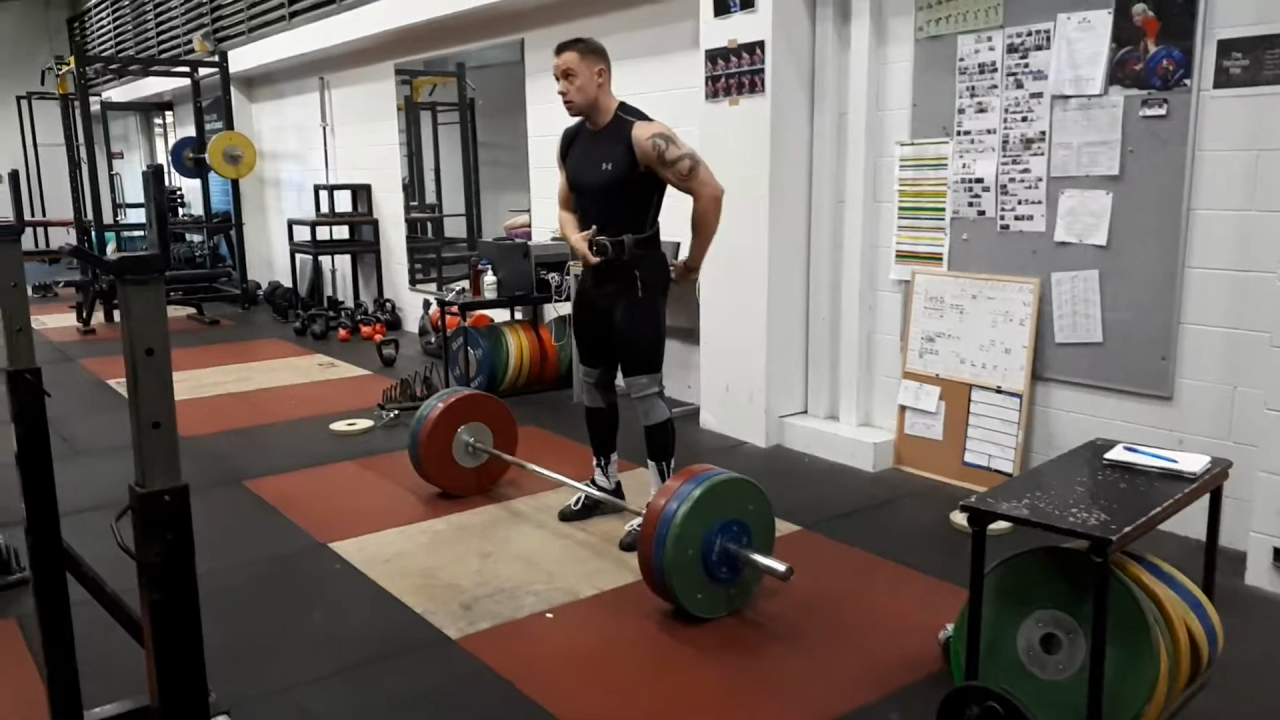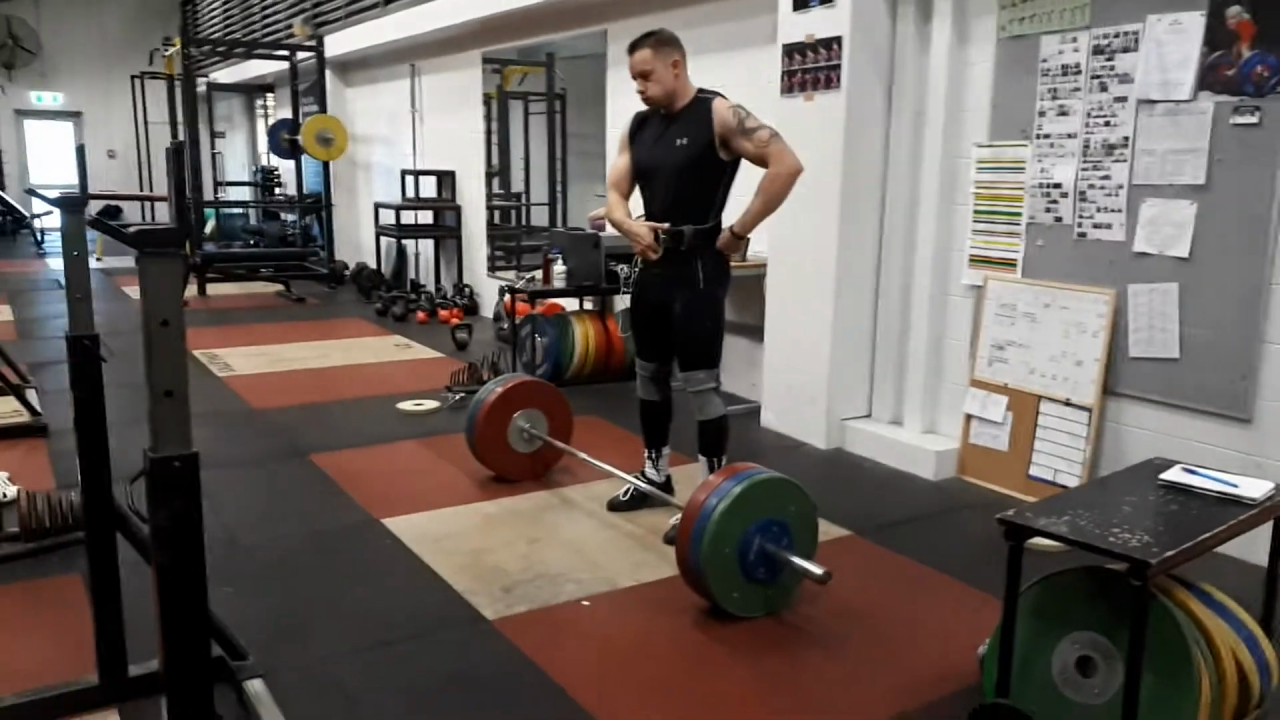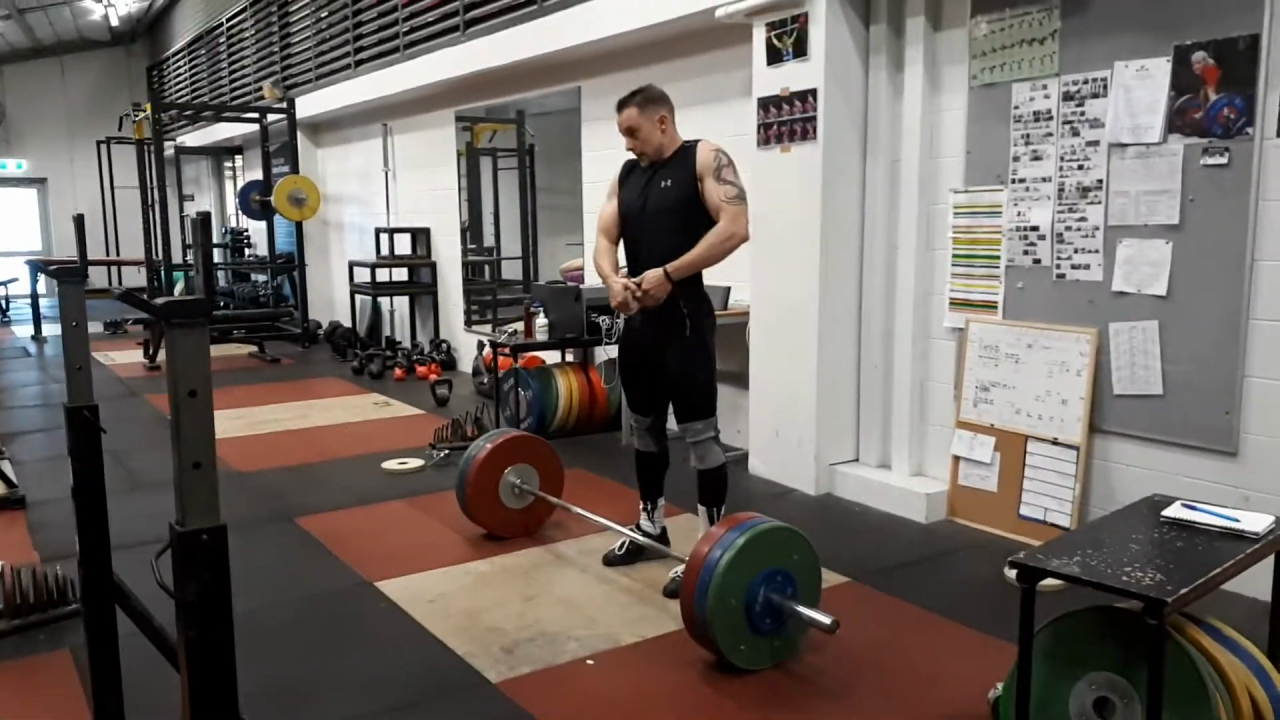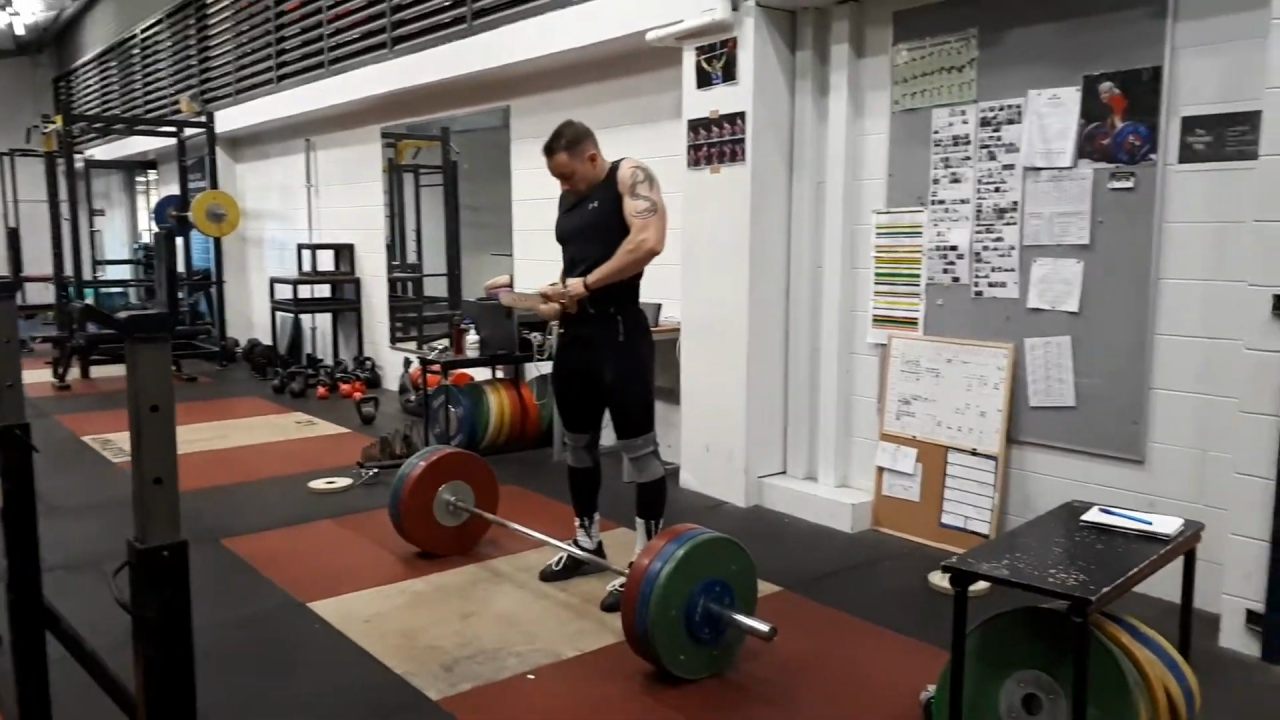
dt=1s
person 1, frame 1
left shoulder: (643, 135)
right shoulder: (571, 141)
left elbow: (709, 191)
left wrist: (692, 264)
right wrist: (575, 237)
left hip: (637, 276)
right hip: (593, 276)
left knee: (644, 388)
right knee: (594, 382)
right ankle: (605, 482)
person 1, frame 2
left shoulder: (719, 114)
right shoulder: (639, 127)
left elbow: (786, 165)
right elbow: (614, 194)
left wrist: (738, 231)
right wrist: (631, 226)
left hip: (696, 268)
right hip: (652, 267)
left knee: (700, 384)
right knee: (648, 375)
right ankle: (655, 474)
person 1, frame 3
left shoulder: (706, 159)
right shoulder: (628, 174)
left elbow: (735, 229)
right elbow: (605, 237)
left wrist: (668, 275)
right wrist: (612, 278)
left hip: (684, 317)
right hip: (638, 319)
left knee: (699, 432)
right knee: (644, 427)
right ankle: (651, 528)
person 1, frame 4
left shoulder: (630, 177)
right shoulder: (570, 199)
left elbow: (648, 241)
left wrist: (587, 284)
right wrist: (560, 290)
left hip: (619, 332)
right hip: (573, 334)
left knee: (637, 448)
right knee: (578, 444)
right ankle: (586, 543)
